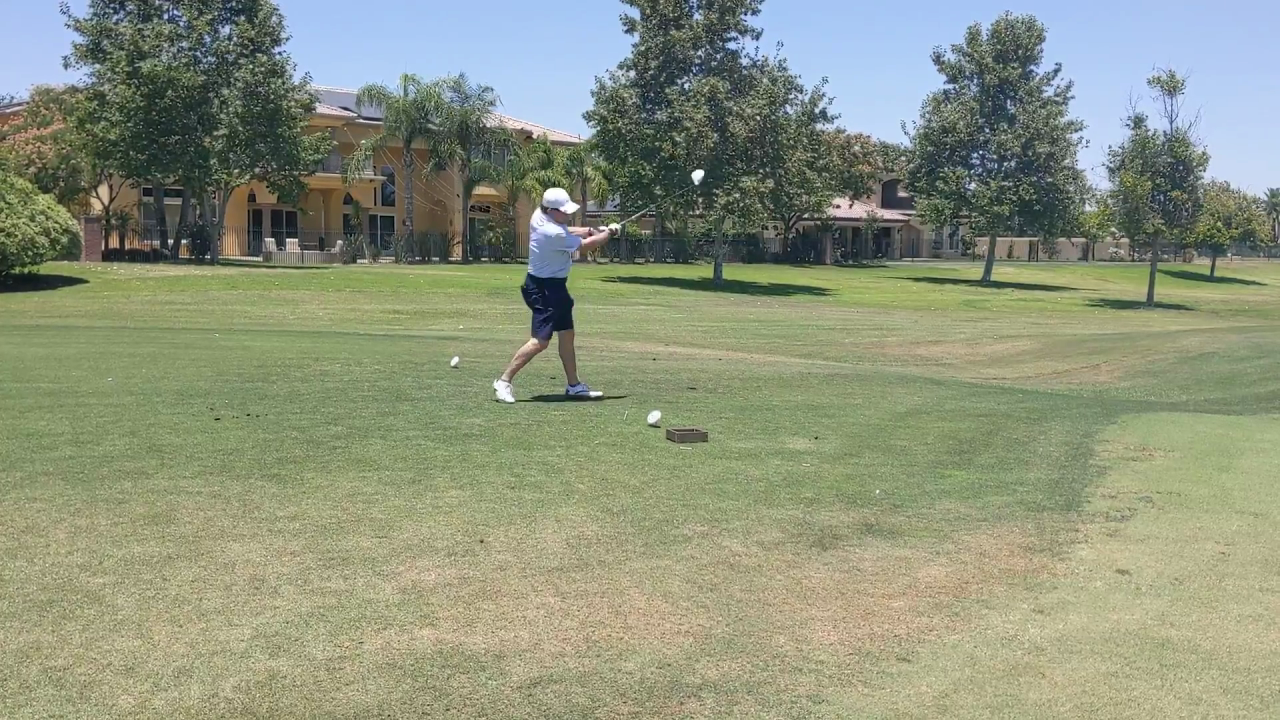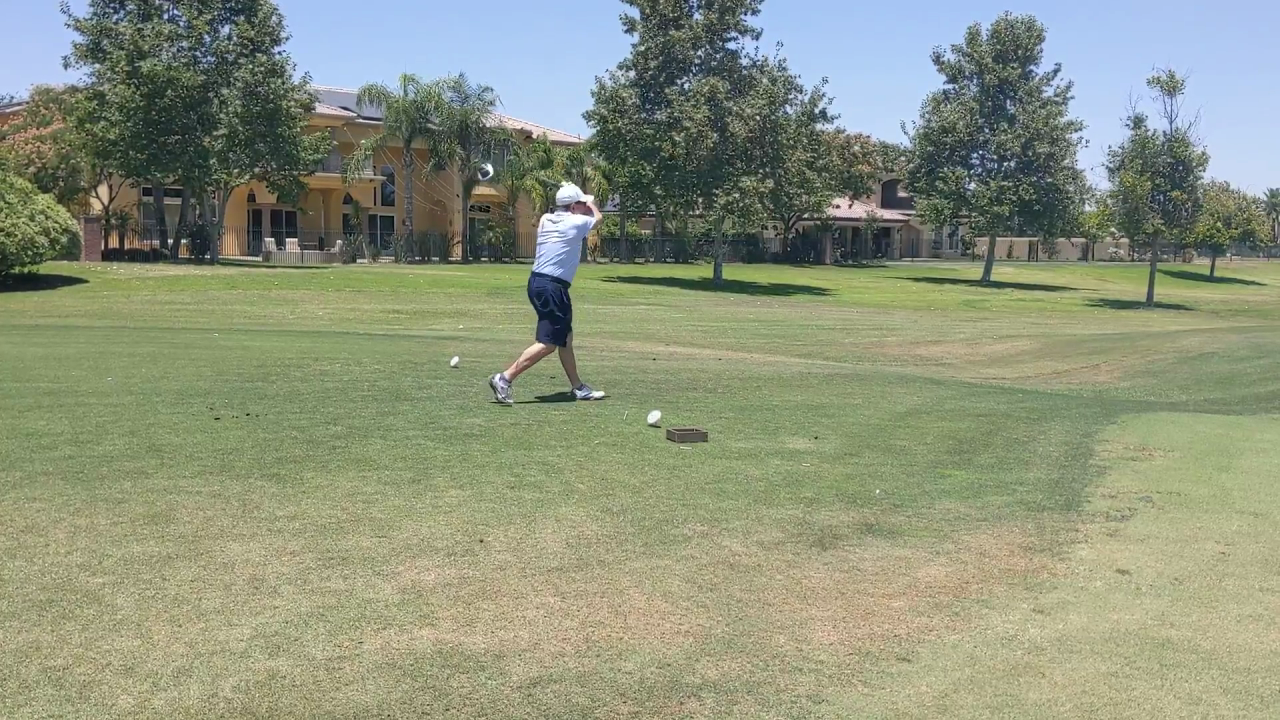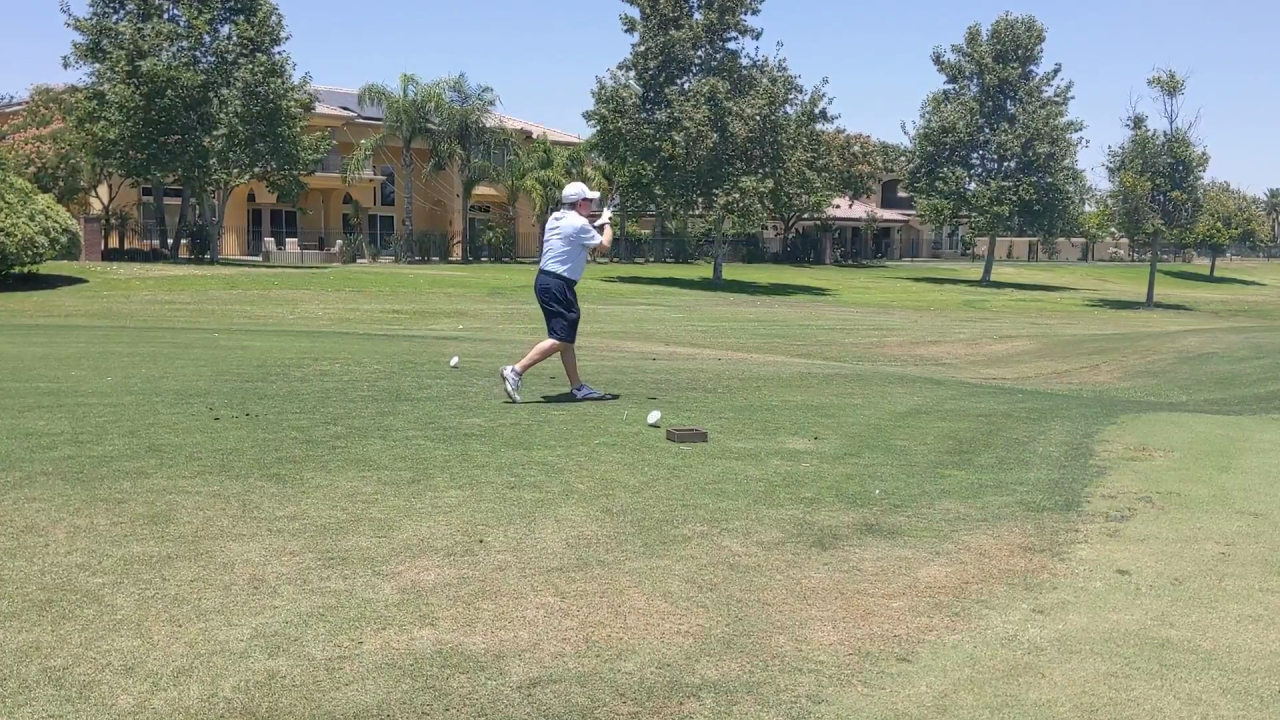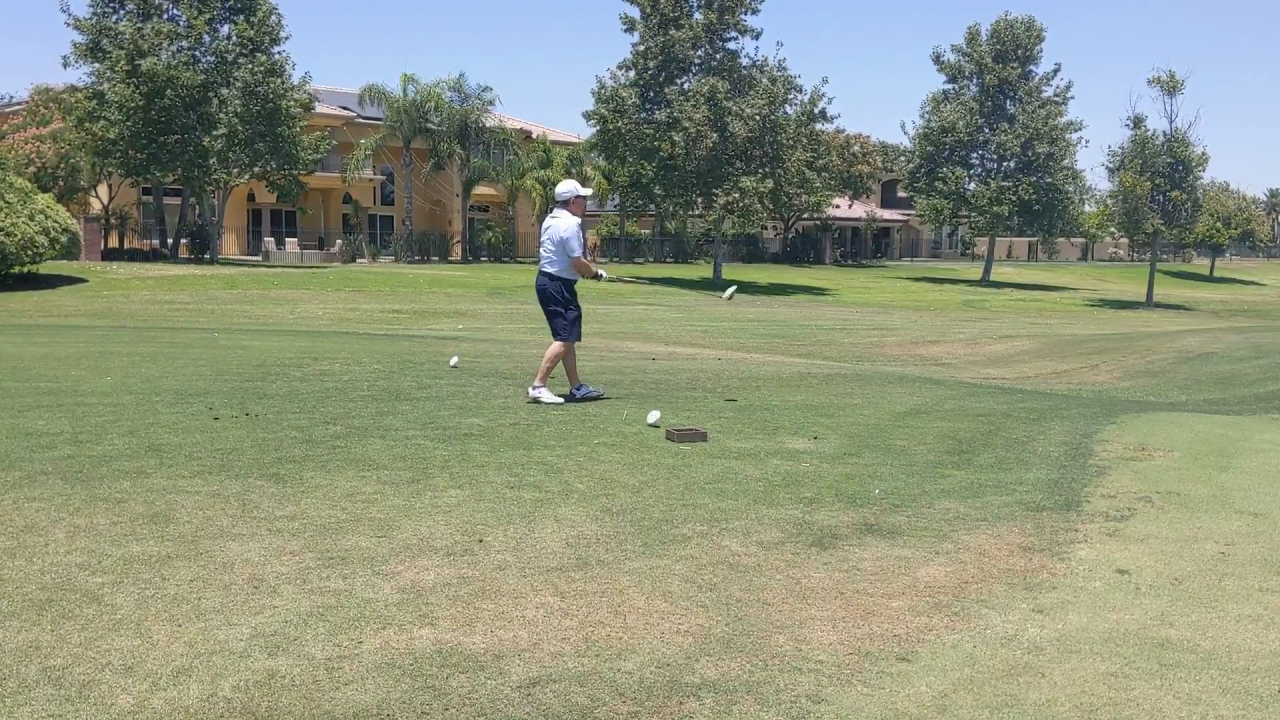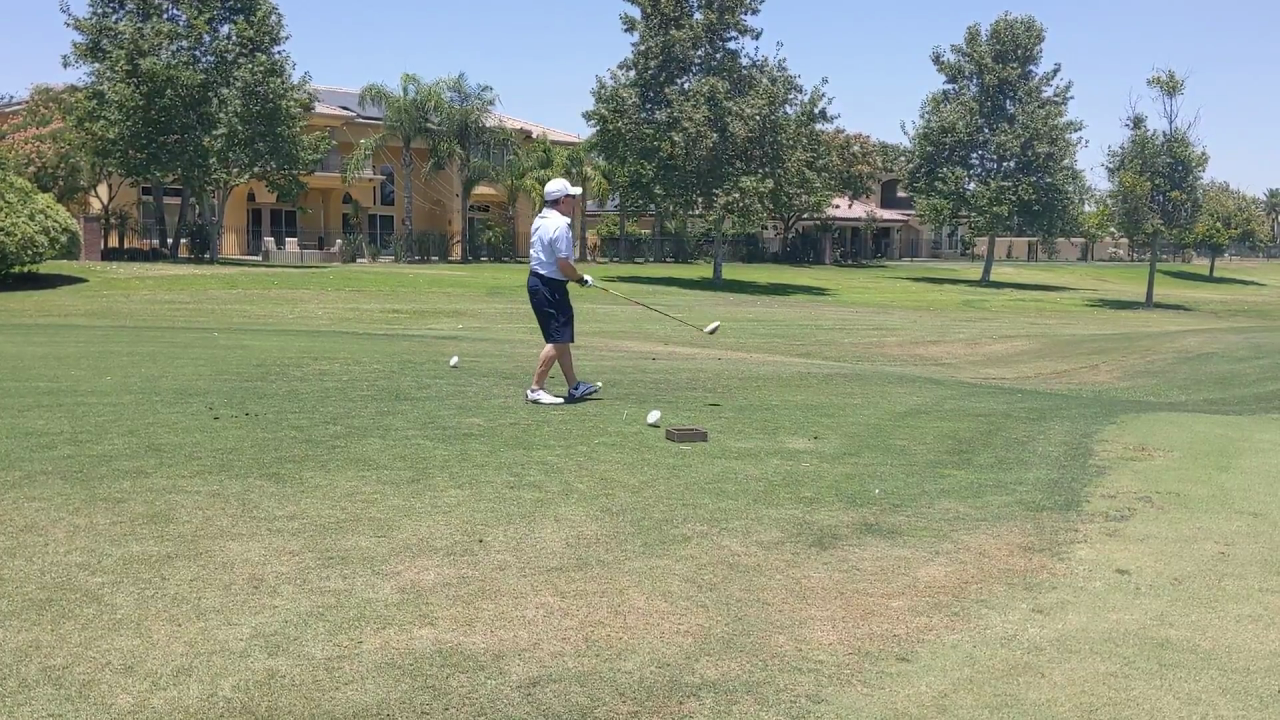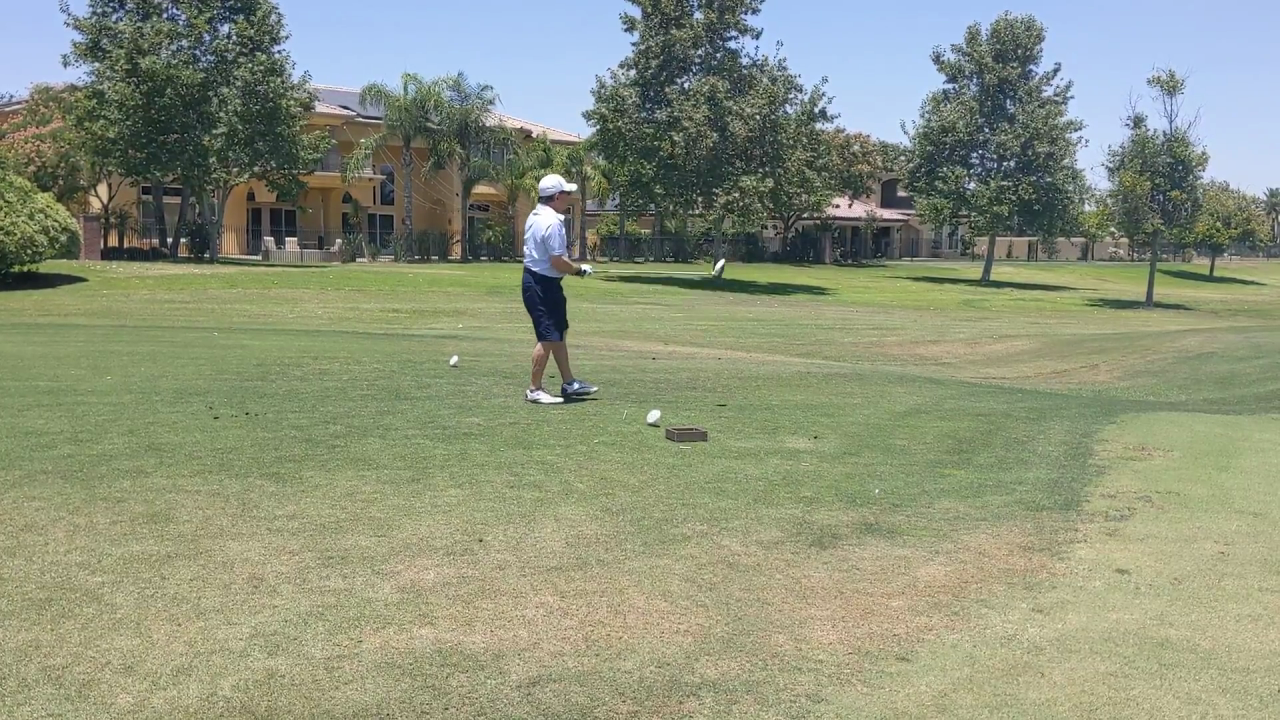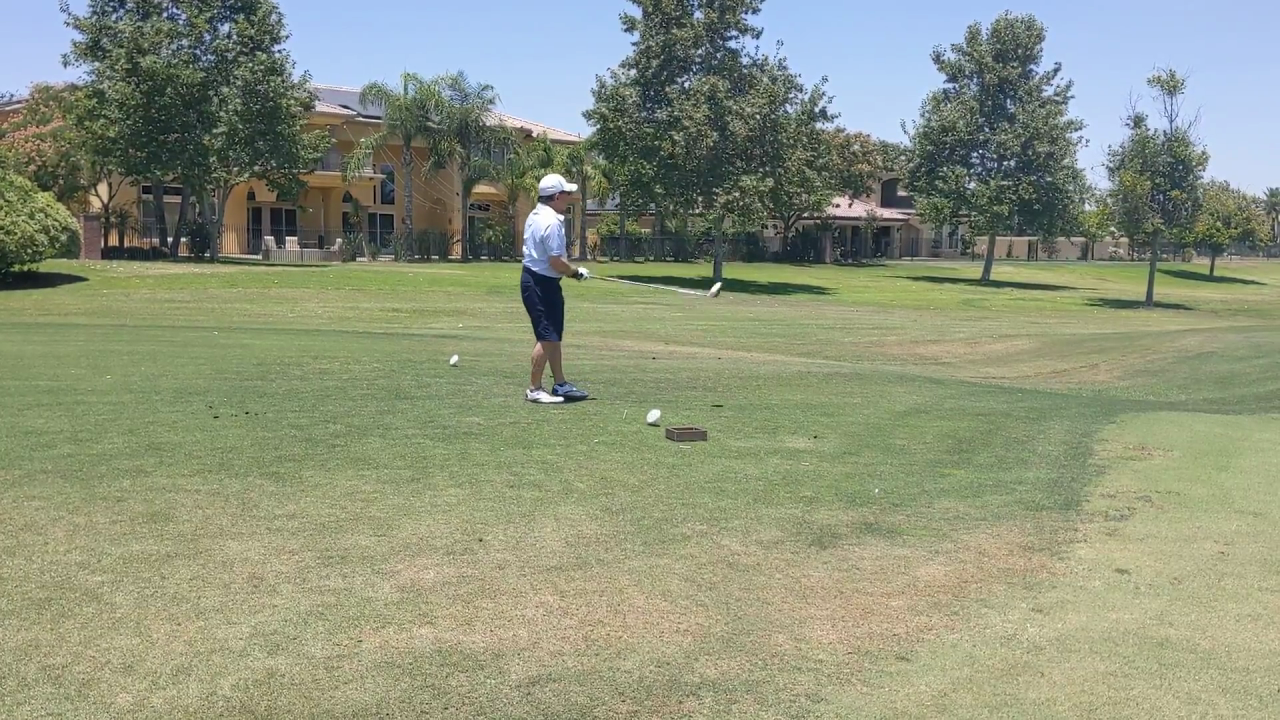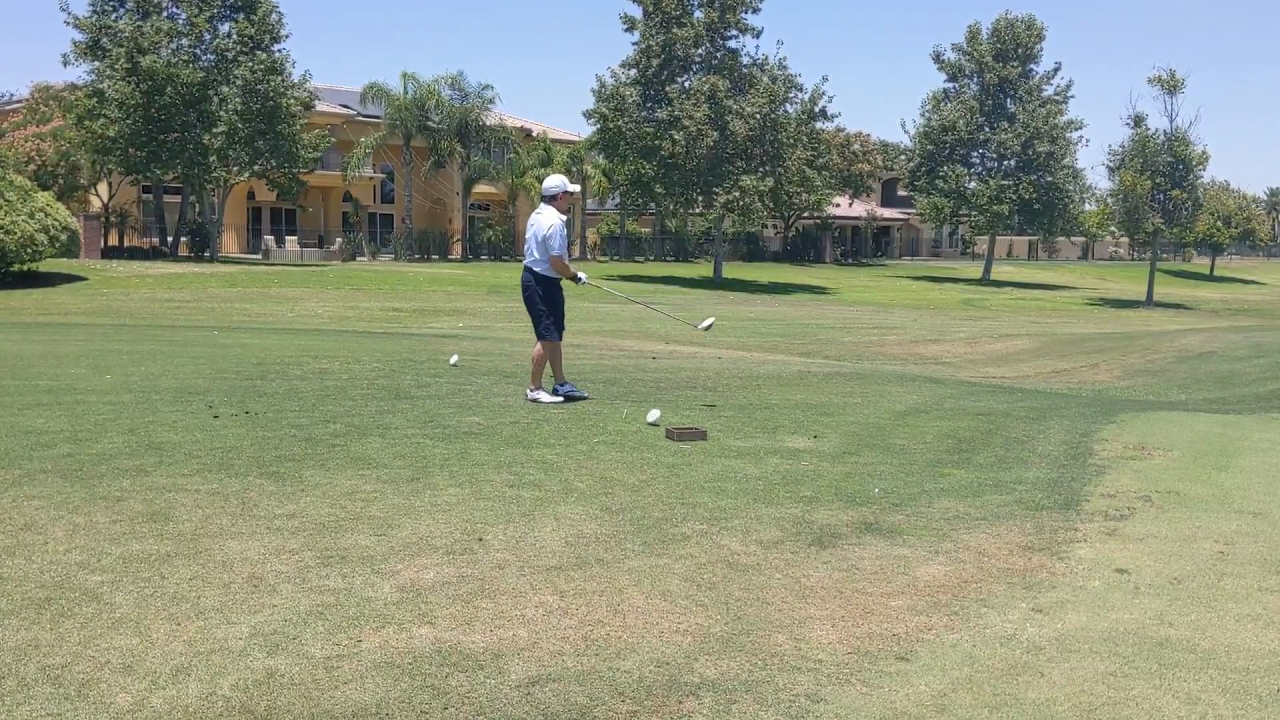
dt=0.3s
person 1, frame 1
left shoulder: (540, 217)
right shoulder: (549, 231)
left elbow: (568, 232)
right elbow: (585, 245)
left wrist: (597, 230)
right wrist: (608, 233)
left hip: (551, 287)
right hip: (542, 288)
left knee: (567, 333)
right knee: (541, 339)
left ankle: (574, 385)
right ankle: (504, 381)
person 1, frame 2
left shoulder: (546, 220)
right shoulder: (576, 223)
right elbow: (597, 217)
right wrist: (588, 201)
left hip: (539, 283)
right hip: (551, 288)
left knee: (565, 337)
right knee: (547, 343)
left ankle: (578, 388)
right ankle: (504, 379)
person 1, frame 3
left shoulder: (557, 219)
right shoulder: (577, 224)
right elbow: (605, 244)
left wrist: (597, 224)
right wrist: (607, 223)
left hip: (549, 282)
right hip: (557, 285)
left knee: (566, 338)
right knee: (559, 338)
left ankle: (576, 387)
right ankle: (515, 371)
person 1, frame 4
left shoulder: (552, 220)
right shoulder: (569, 224)
right elbow: (578, 263)
left wrist: (589, 271)
right wrist: (596, 273)
left hip: (549, 282)
right hip: (557, 286)
left knee: (568, 337)
right knee: (564, 339)
left ankle: (576, 387)
right ankle: (538, 386)
person 1, frame 5
left shoulder: (541, 220)
right shoulder: (559, 225)
right elbow: (564, 264)
left wrist: (575, 276)
right wrist: (580, 278)
left hip: (541, 282)
right hip: (549, 287)
left knee: (561, 337)
right knee: (557, 340)
left ankle: (575, 386)
right ankle: (536, 389)
person 1, frame 6
left shoulder: (536, 216)
right shoulder: (551, 222)
right elbow: (557, 261)
left wrist: (572, 266)
right wrist: (579, 269)
left hip: (537, 280)
right hip: (542, 284)
left knee: (558, 333)
right knee: (548, 337)
left ankle: (569, 383)
right ankle: (534, 390)
person 1, frame 7
left shoulder: (536, 216)
right shoulder: (551, 222)
right elbow: (556, 262)
left wrist: (570, 270)
right wrist: (576, 272)
left hip: (537, 280)
right hip: (542, 283)
left knee: (554, 335)
right knee: (546, 337)
left ankle: (560, 385)
right ankle: (534, 389)
person 1, frame 8
left shoulder: (538, 215)
right shoulder: (553, 222)
right elbow: (556, 262)
left wrist: (570, 274)
right wrist: (575, 276)
left hip: (536, 278)
right hip: (543, 283)
left knee: (554, 335)
right knee: (547, 337)
left ankle: (561, 385)
right ankle: (534, 388)
